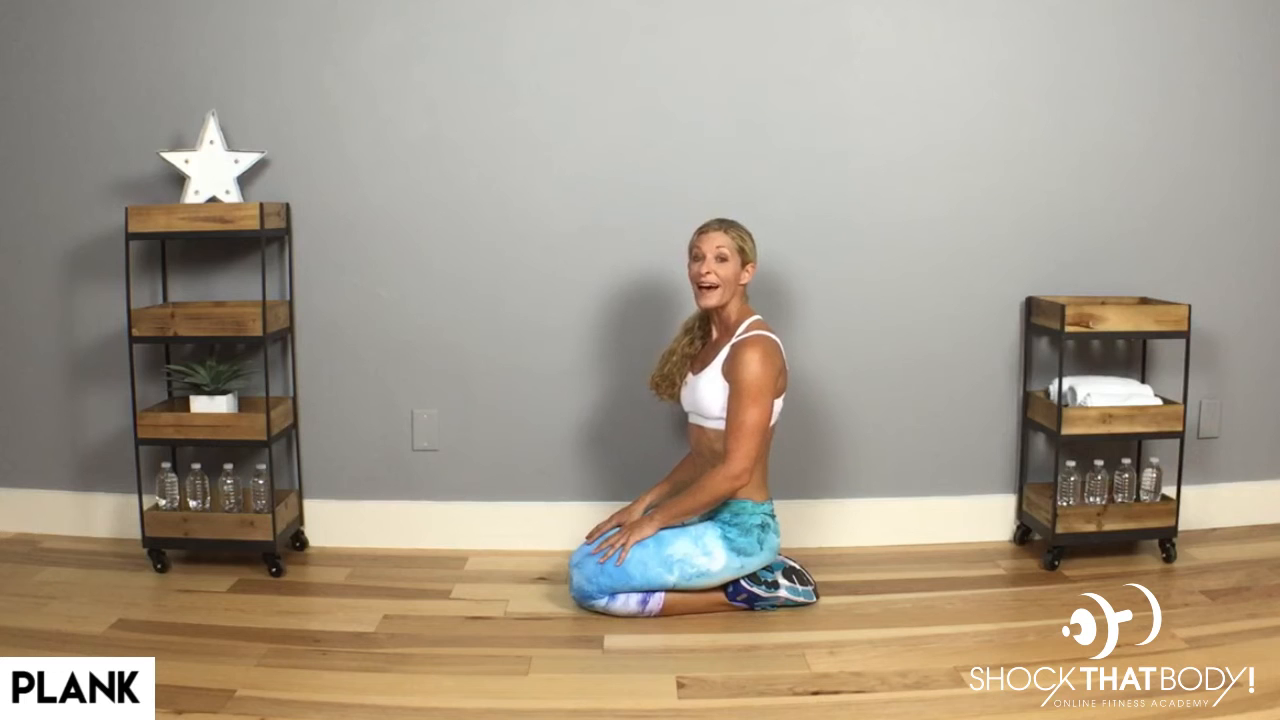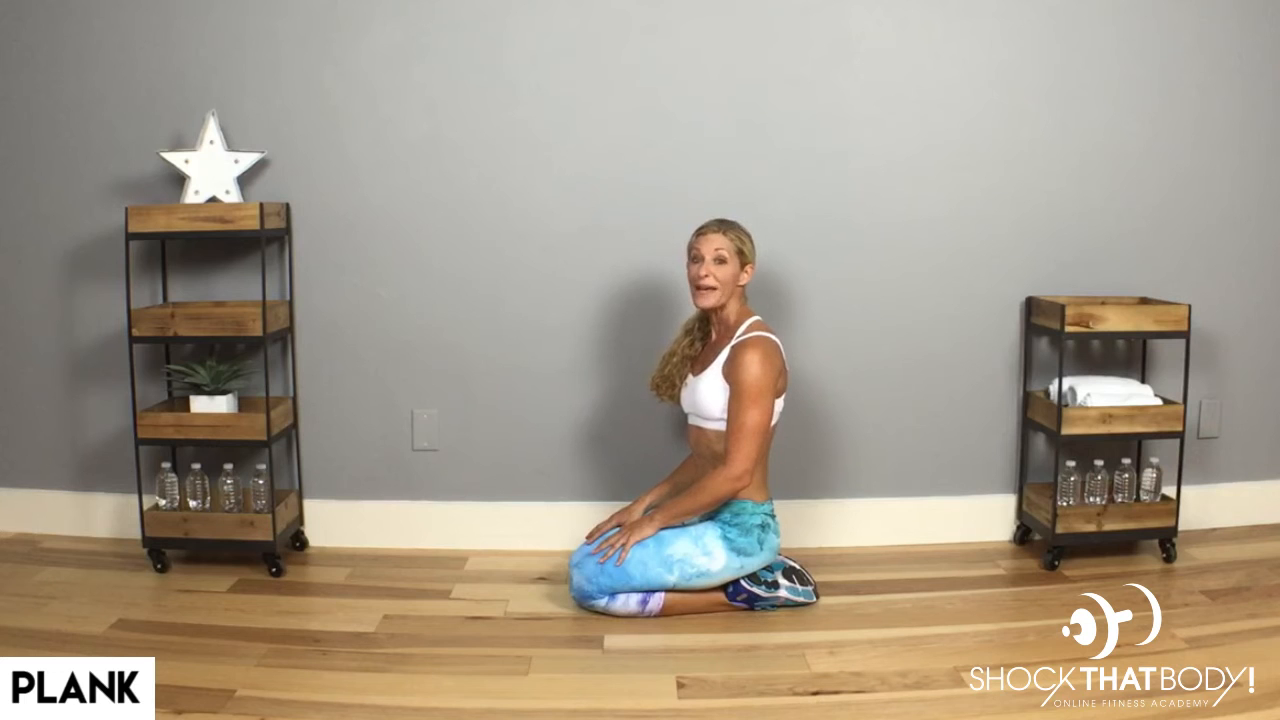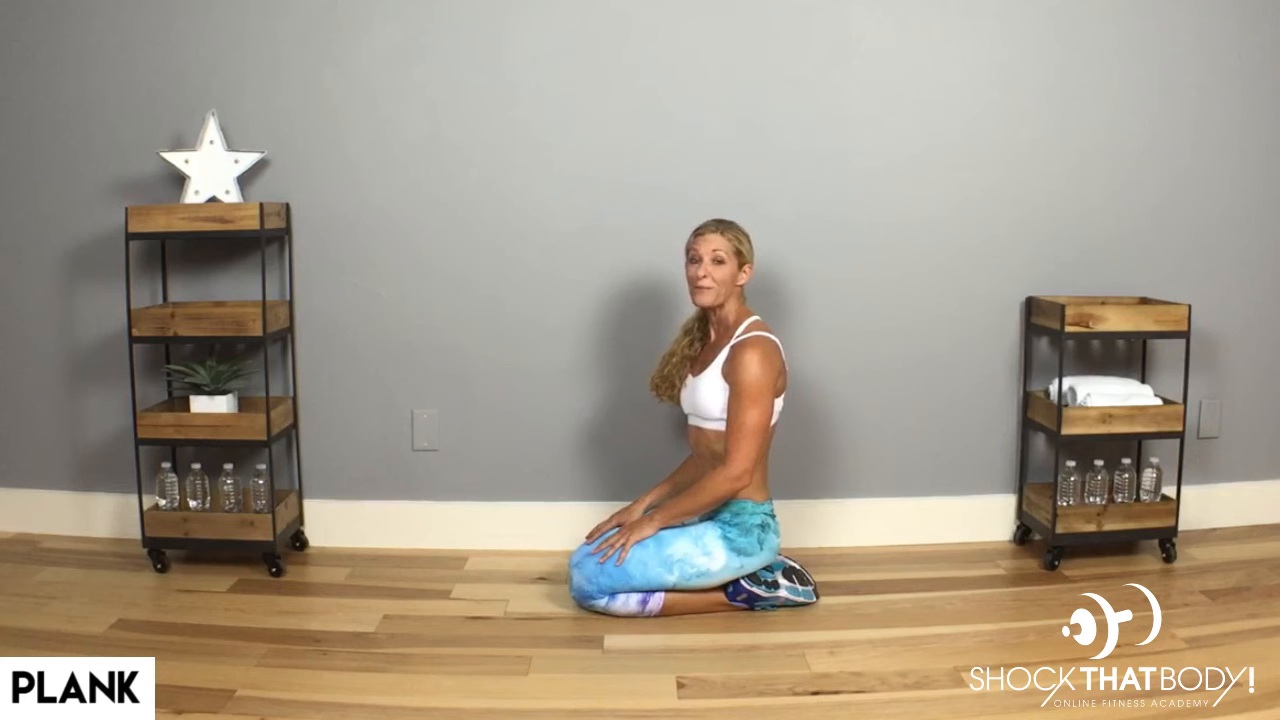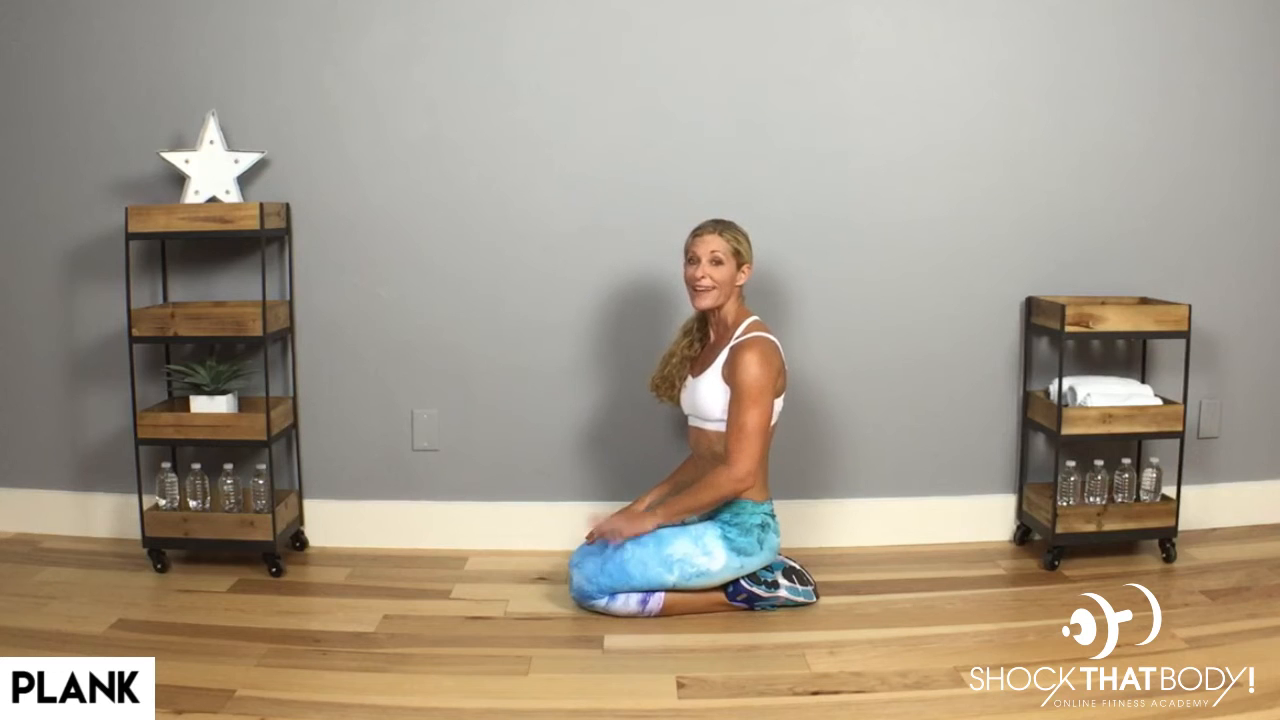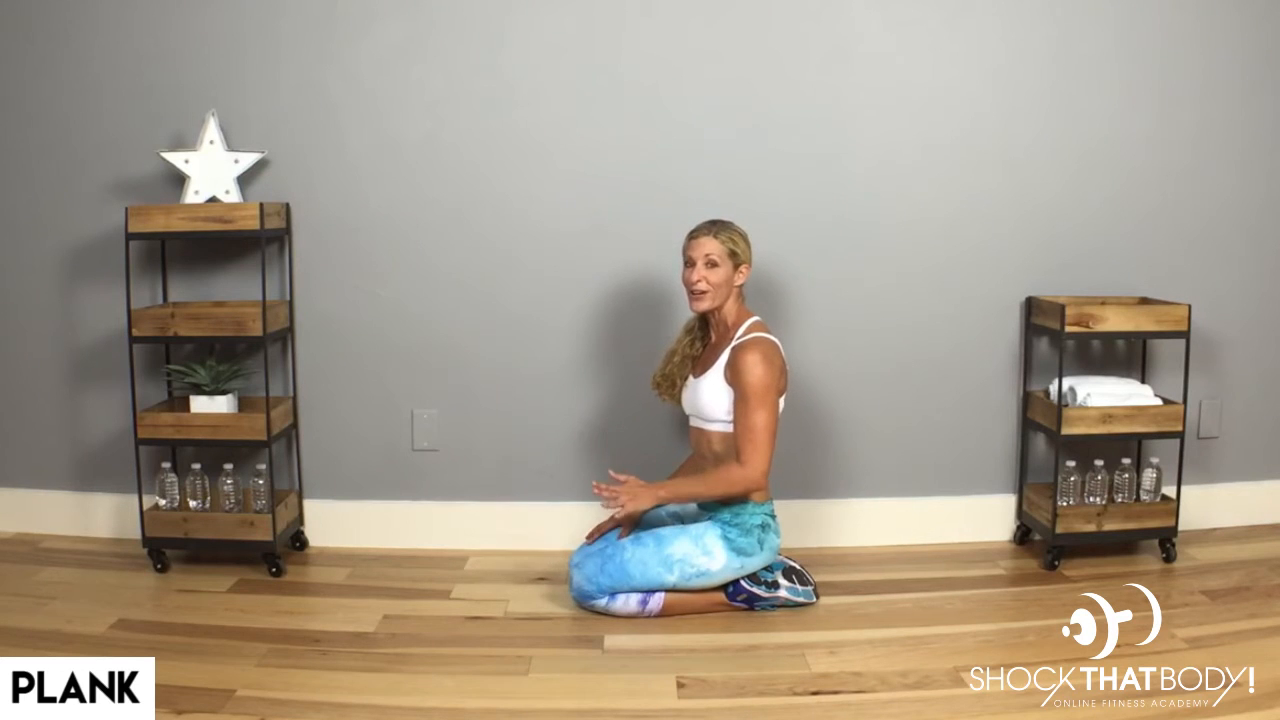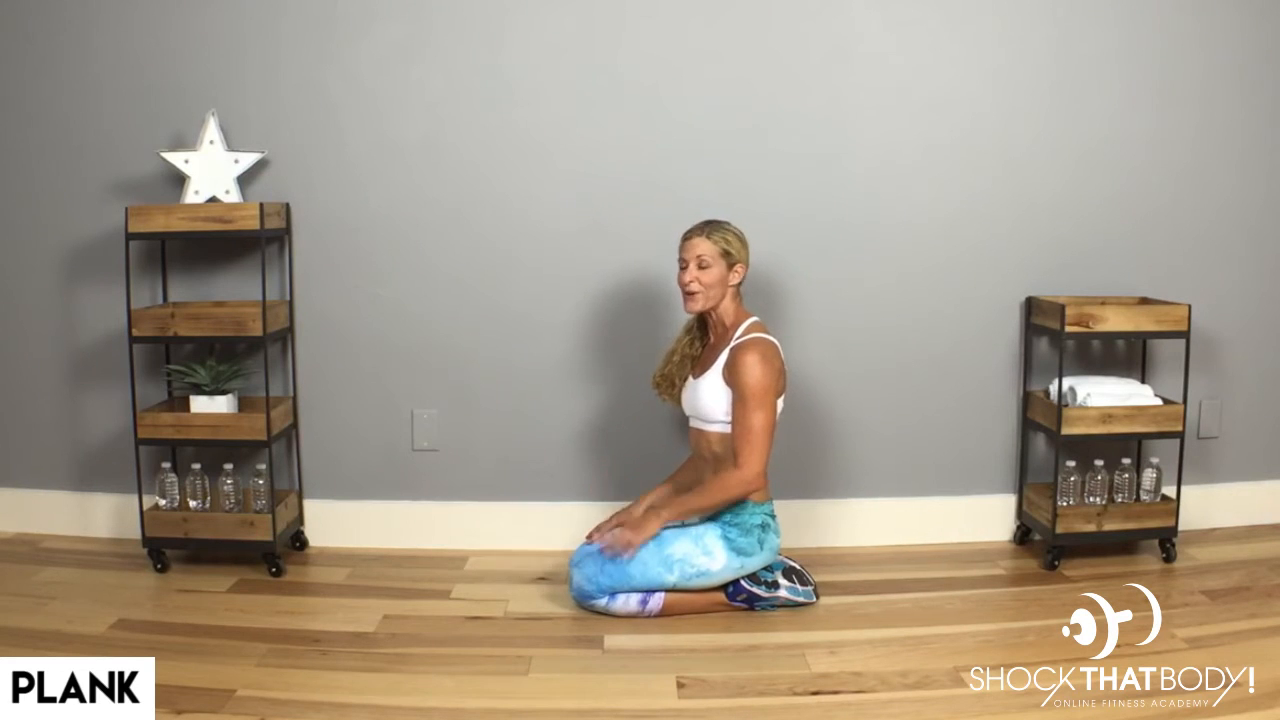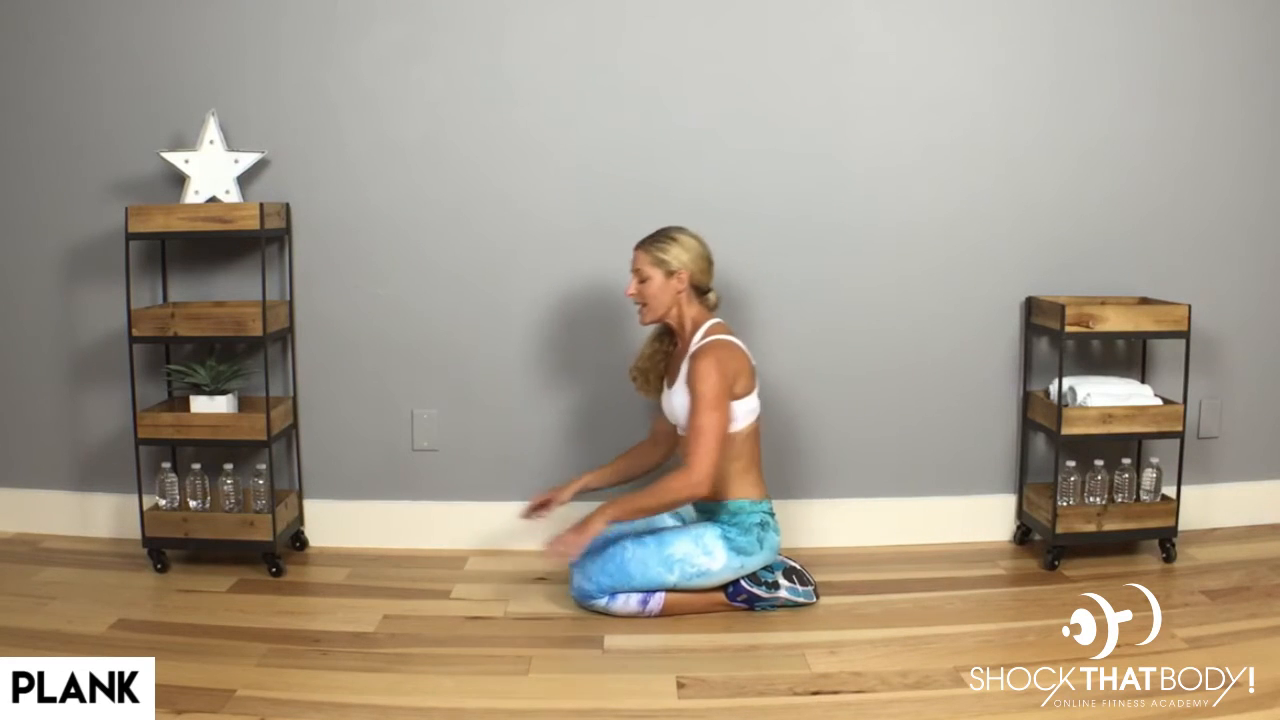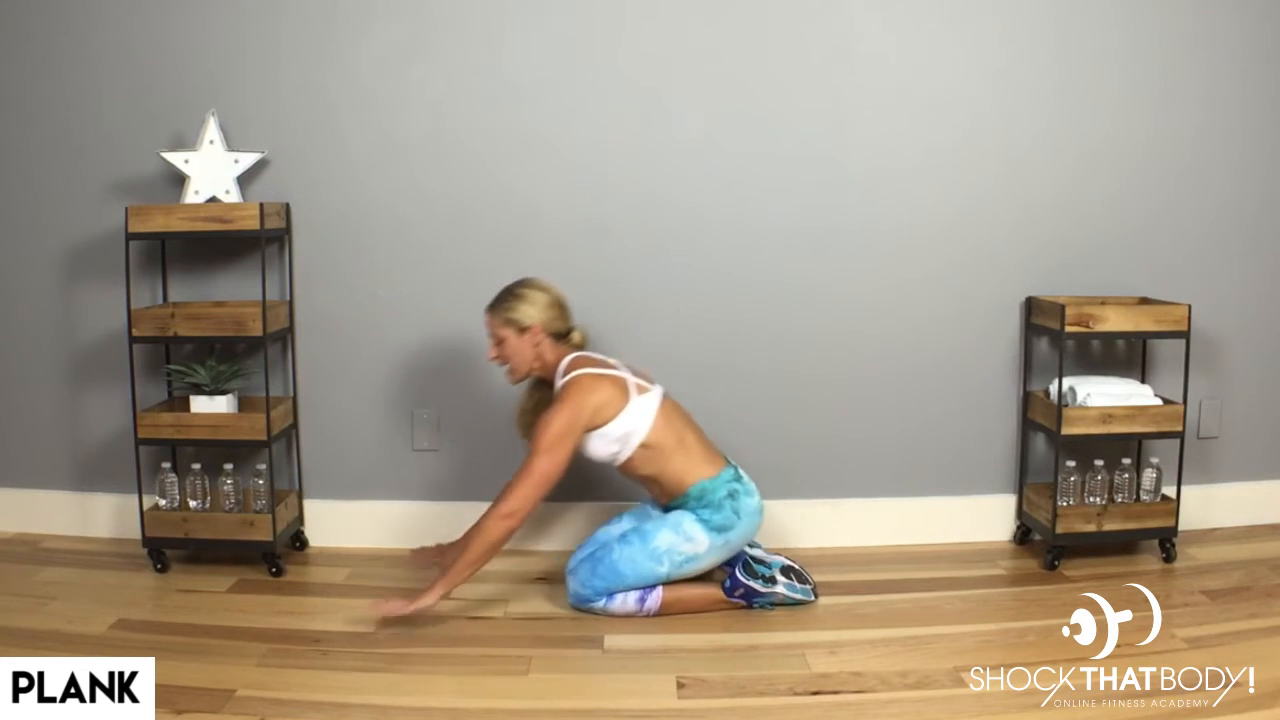
dt=0.4s
person 1, frame 1
left shoulder: (753, 350)
right shoulder: (705, 338)
left elbow: (735, 470)
left wrist: (654, 519)
right wrist: (644, 503)
left hip: (739, 528)
right hip: (708, 513)
left knee: (589, 580)
right knee: (585, 559)
left ankle: (742, 593)
right ankle: (754, 572)
person 1, frame 2
left shoulder: (753, 351)
right shoulder: (705, 339)
left elbow: (736, 472)
left wrist: (654, 519)
right wrist: (645, 502)
left hip: (739, 528)
right hip: (709, 513)
left knee: (589, 580)
right knee: (586, 558)
left ankle: (743, 592)
right ankle: (753, 573)
person 1, frame 3
left shoulder: (752, 350)
right shoulder: (705, 339)
left elbow: (736, 471)
left wrist: (654, 520)
right wrist: (645, 503)
left hip: (739, 528)
right hip: (709, 514)
left knee: (589, 580)
right knee: (585, 558)
left ankle: (743, 592)
right ankle: (753, 573)
person 1, frame 4
left shoulder: (751, 351)
right shoulder: (704, 340)
left elbow: (740, 473)
left wrist: (653, 516)
right wrist: (644, 502)
left hip: (739, 528)
right hip: (709, 515)
left knee: (589, 580)
right knee: (588, 557)
left ankle: (742, 592)
right ankle: (752, 574)
person 1, frame 5
left shoulder: (753, 352)
right shoulder: (705, 341)
left elbow: (750, 473)
left wrist: (655, 493)
right wrist: (642, 503)
left hip: (740, 529)
right hip: (708, 514)
left knee: (588, 580)
right knee: (587, 558)
left ankle: (743, 592)
right ankle: (752, 573)
person 1, frame 6
left shoulder: (751, 353)
right shoulder: (704, 341)
left elbow: (747, 475)
left wrist: (658, 514)
right wrist: (646, 504)
left hip: (739, 529)
right hip: (709, 516)
left knee: (588, 581)
right knee: (587, 558)
left ankle: (742, 593)
right ankle: (750, 573)
person 1, frame 7
left shoulder: (712, 357)
right shoulder: (677, 347)
left elbow: (697, 479)
right elbow: (658, 445)
left wrist: (603, 515)
right wrist: (578, 485)
left hip: (738, 529)
right hip: (705, 515)
left knee: (591, 582)
right knee: (589, 555)
left ankle: (740, 590)
right ankle: (744, 569)
person 1, frame 8
left shoulder: (577, 397)
right shoulder: (577, 375)
left elbow: (511, 512)
right elbow: (529, 482)
left wrist: (435, 591)
right wrist: (462, 544)
left hip: (718, 508)
right hip: (691, 505)
left knee: (587, 587)
right knee: (584, 563)
left ankle: (739, 587)
right ankle: (729, 562)
